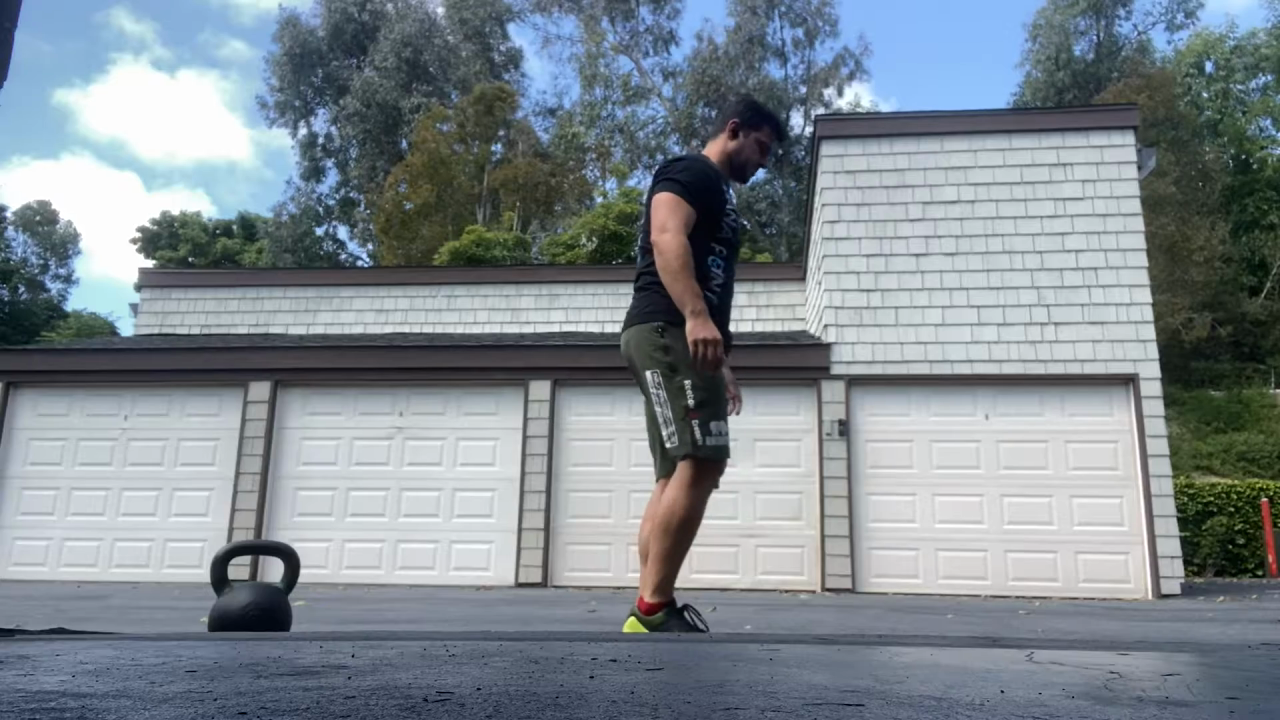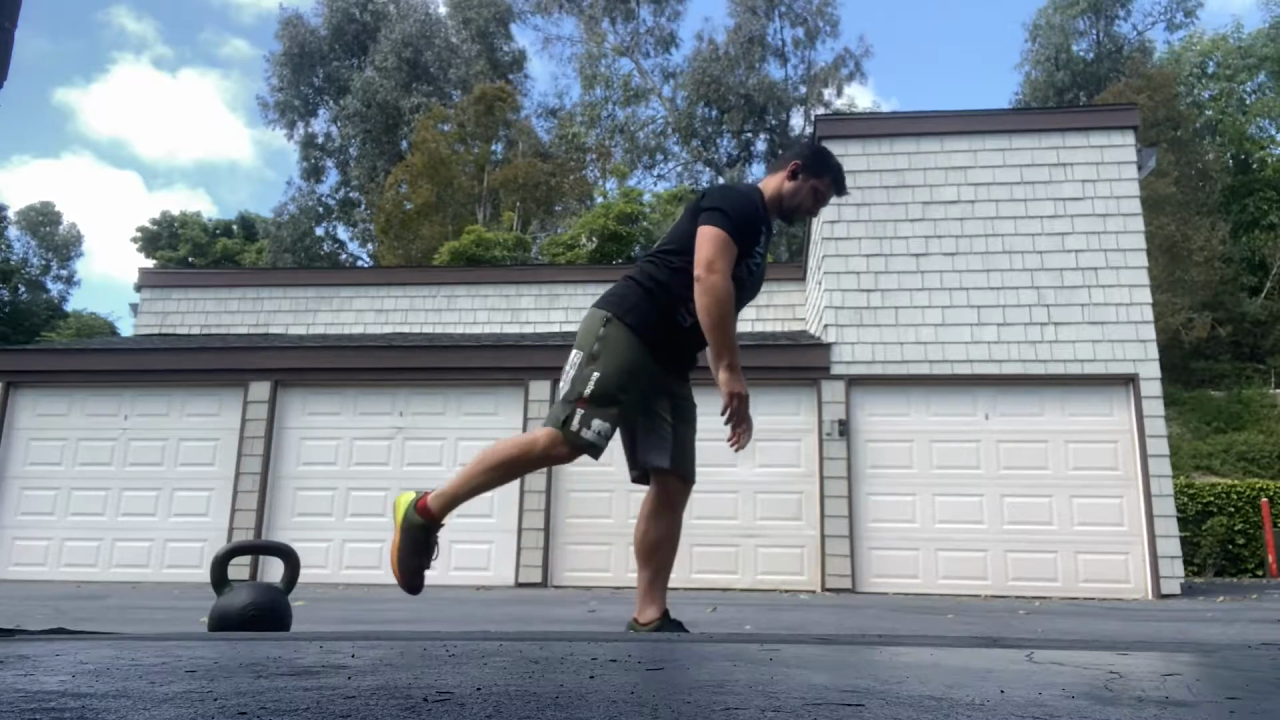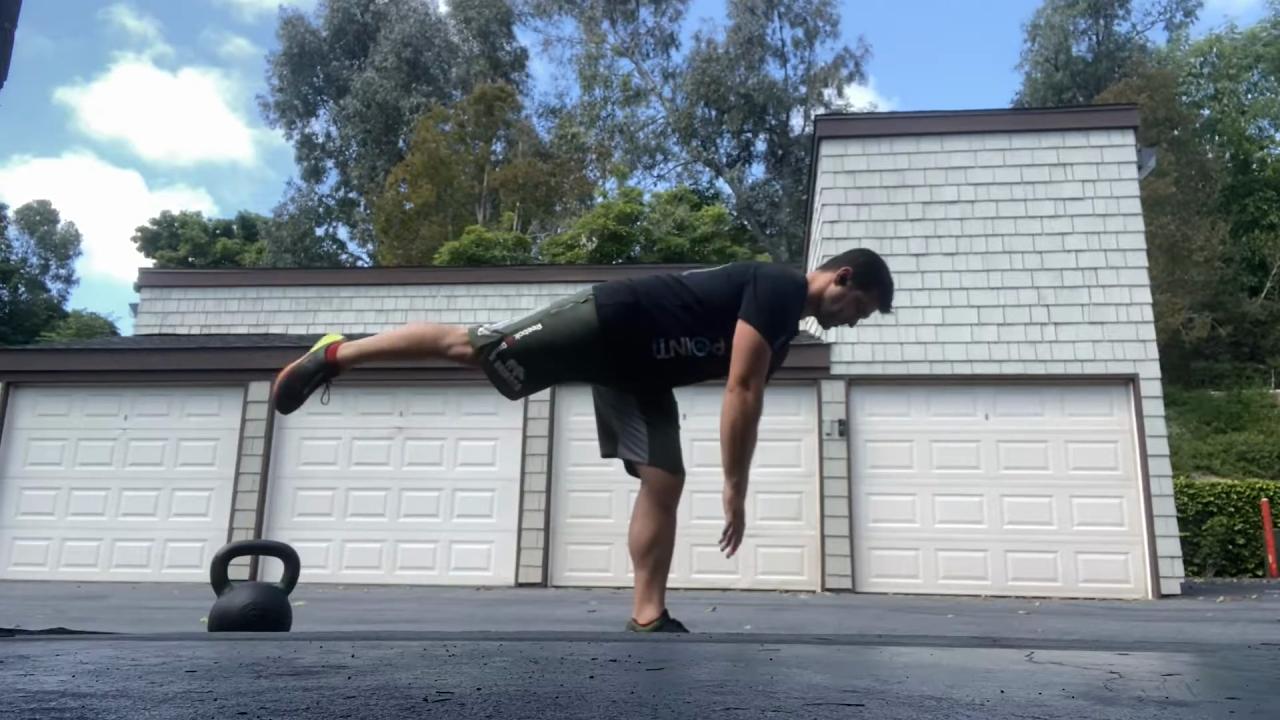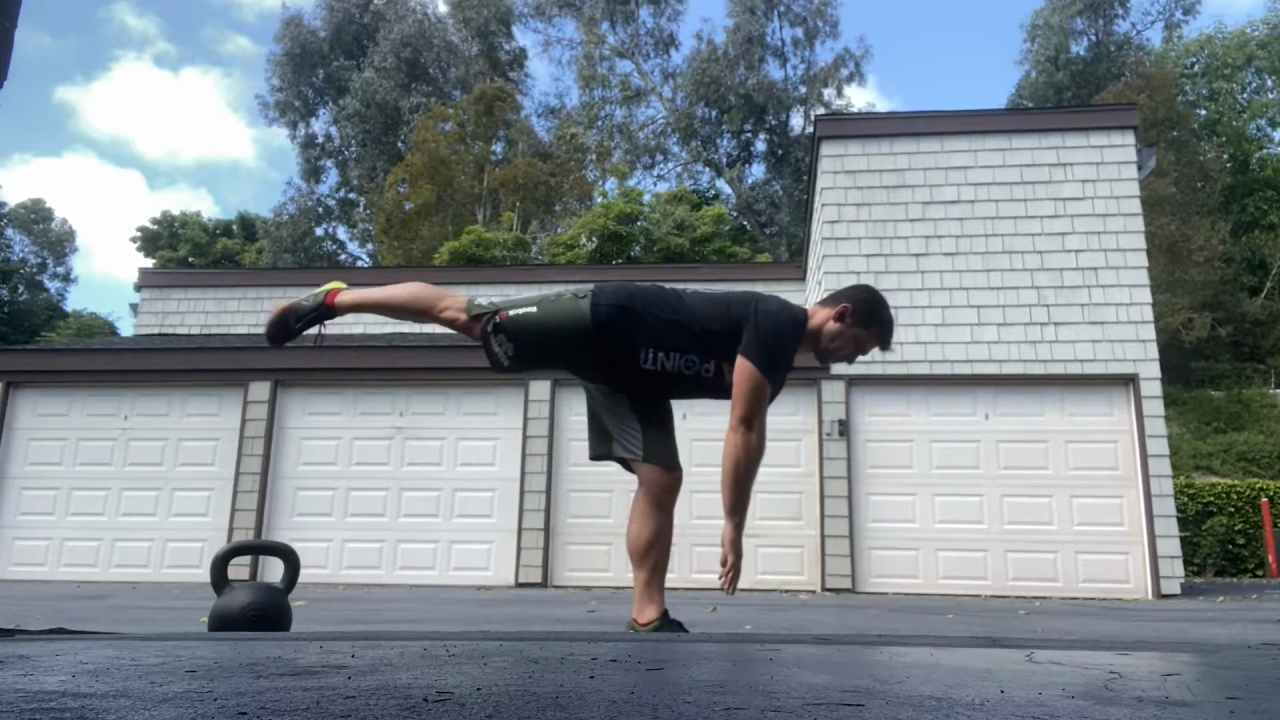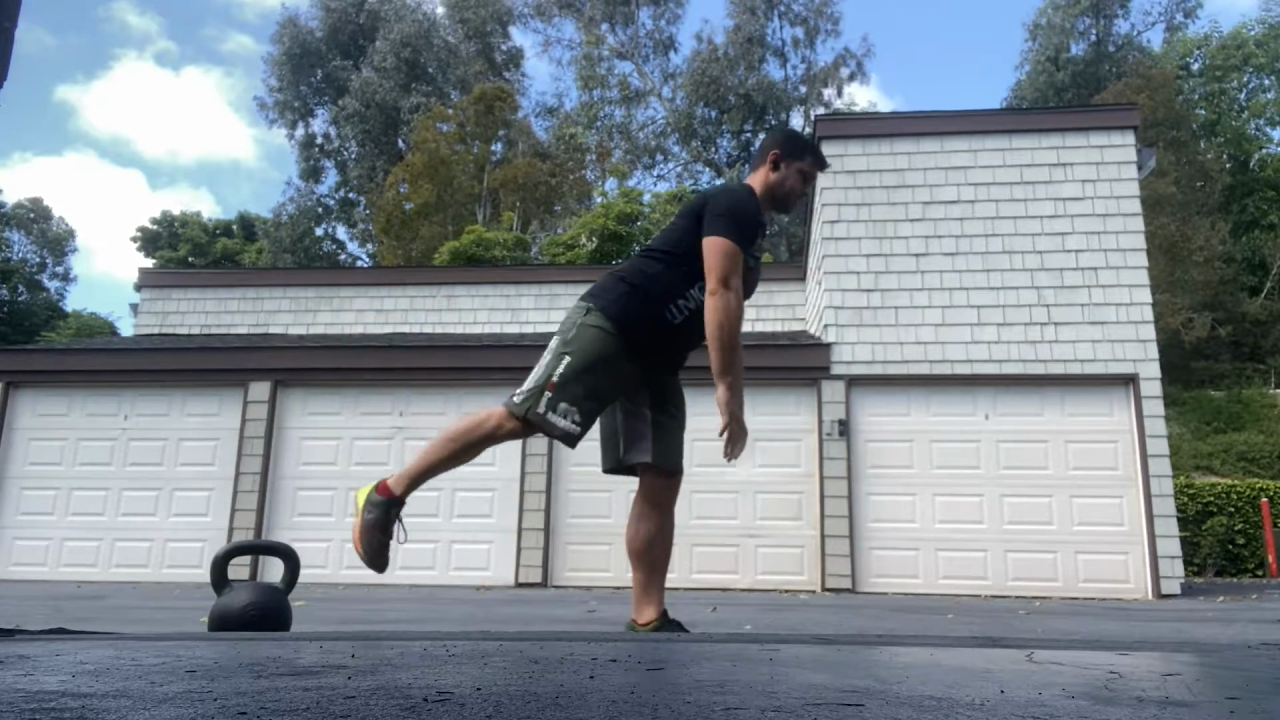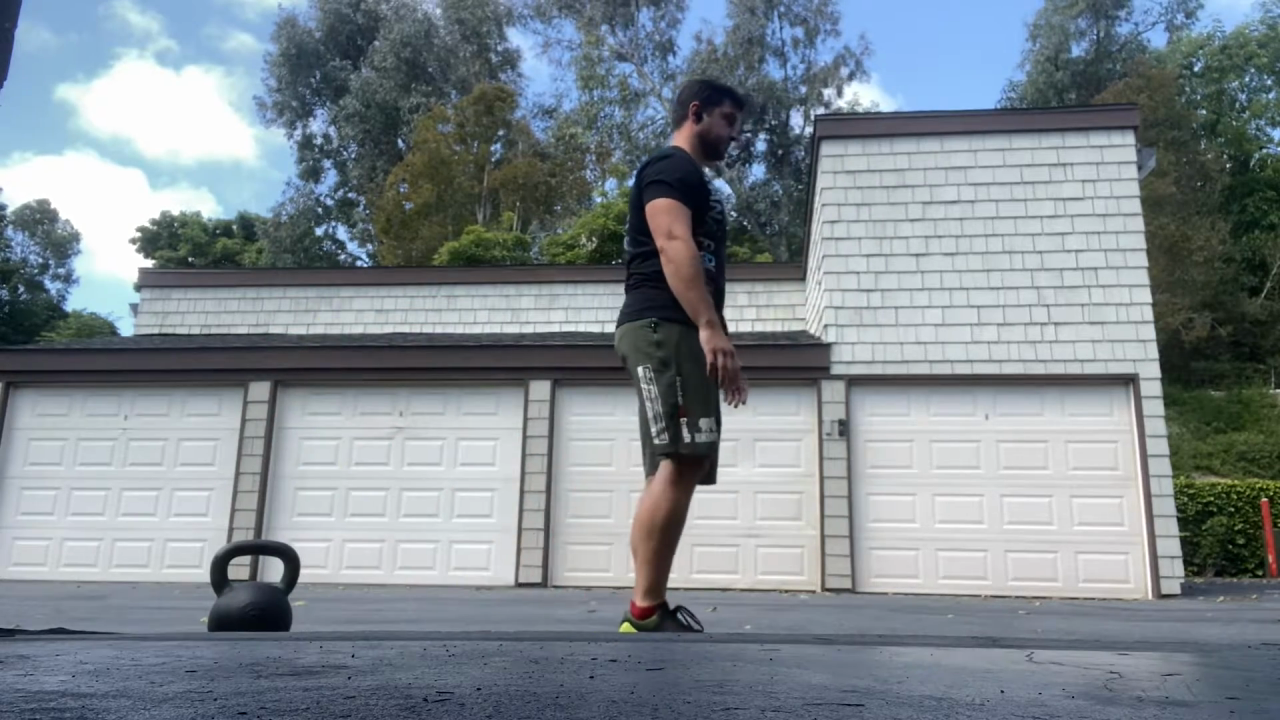
dt=0.7s
person 1, frame 1
left shoulder: (714, 191)
right shoulder: (690, 171)
right elbow: (666, 238)
left wrist: (719, 365)
right wrist: (697, 317)
left hip: (684, 341)
right hip: (668, 333)
left knee: (681, 476)
right knee: (701, 466)
left ankle: (653, 607)
right ankle: (654, 606)
person 1, frame 2
left shoulder: (761, 230)
right shoulder: (736, 202)
left elbow: (721, 314)
right elbow: (709, 278)
left wrist: (735, 394)
right wrist: (729, 373)
left hip: (667, 359)
right hip: (623, 329)
left knee: (674, 482)
right knee: (560, 442)
left ankle: (650, 615)
right ankle: (428, 510)
person 1, frame 3
left shoulder: (782, 330)
right shoulder: (777, 287)
left elbow: (747, 402)
right elbow: (739, 391)
left wrist: (737, 491)
right wrist: (733, 487)
left hip: (639, 370)
right hip: (604, 325)
left knee: (663, 482)
right knee: (468, 346)
left ankle: (648, 614)
right ankle: (336, 356)
person 1, frame 4
left shoulder: (779, 356)
right shoulder: (776, 323)
left elbow: (749, 434)
right elbow: (742, 432)
left wrist: (735, 524)
right wrist: (733, 527)
left hip: (627, 369)
right hip: (599, 323)
left knee: (662, 481)
right knee: (462, 313)
left ankle: (648, 615)
right ankle: (334, 300)
person 1, frame 5
left shoulder: (748, 224)
right shoulder: (735, 204)
left elbow: (724, 309)
right elbow: (721, 295)
left wrist: (729, 394)
right wrist: (728, 390)
left hip: (654, 357)
right hip: (609, 323)
left knee: (661, 480)
right knee: (515, 419)
left ankle: (648, 616)
right ankle: (390, 492)
person 1, frame 6
left shoulder: (695, 182)
right shoulder: (669, 167)
right elbow: (674, 246)
left wrist: (720, 353)
right wrist: (710, 328)
left hip: (684, 336)
right hip: (662, 328)
left knee: (676, 472)
right knee: (679, 464)
left ankle: (654, 610)
right ankle: (645, 612)
